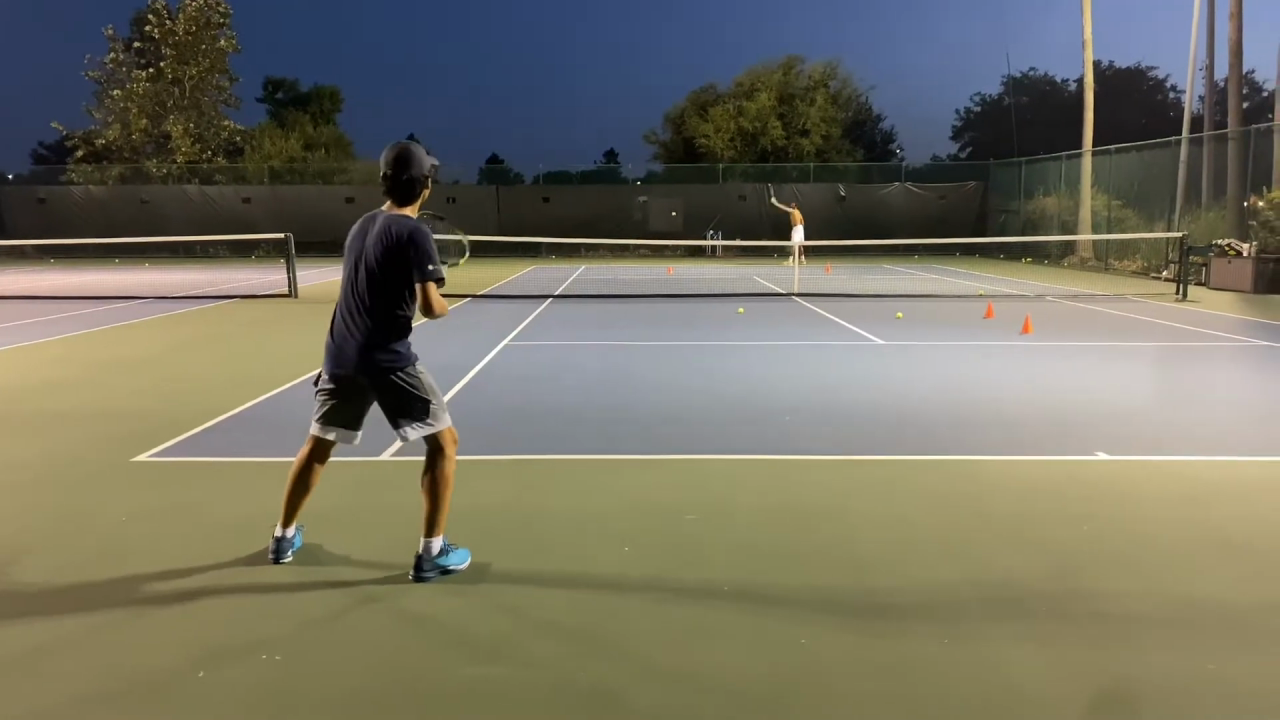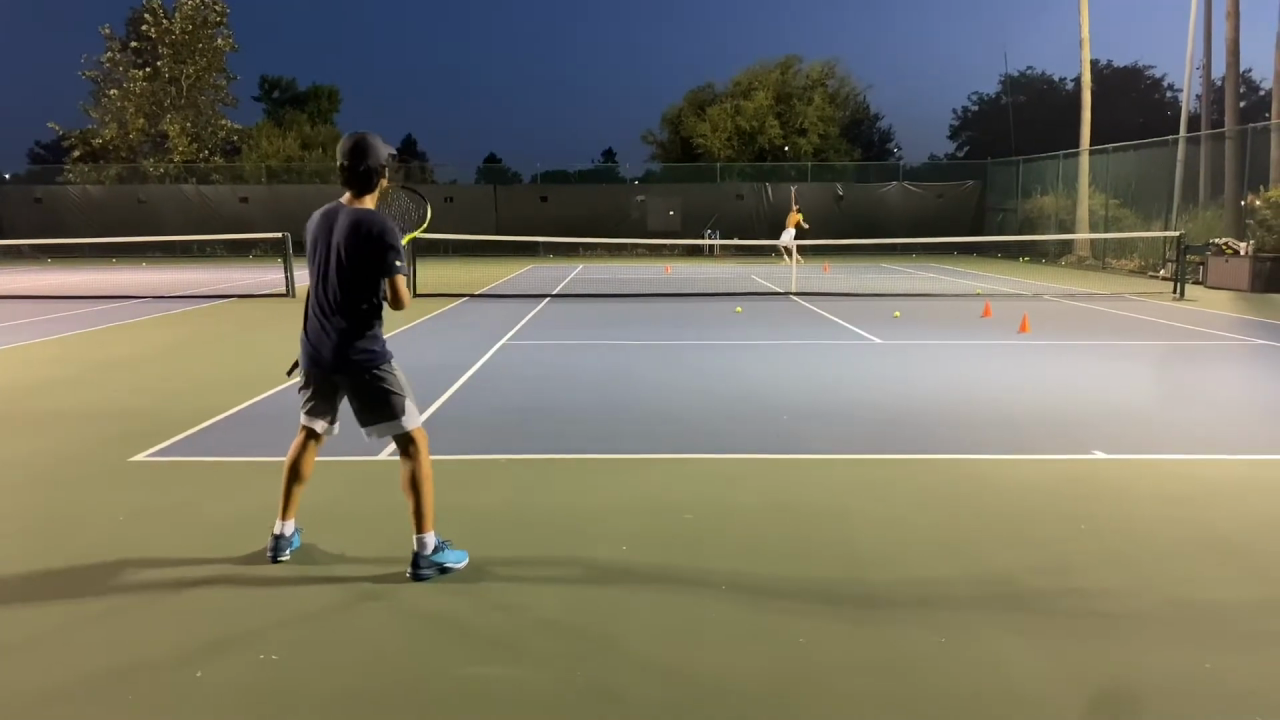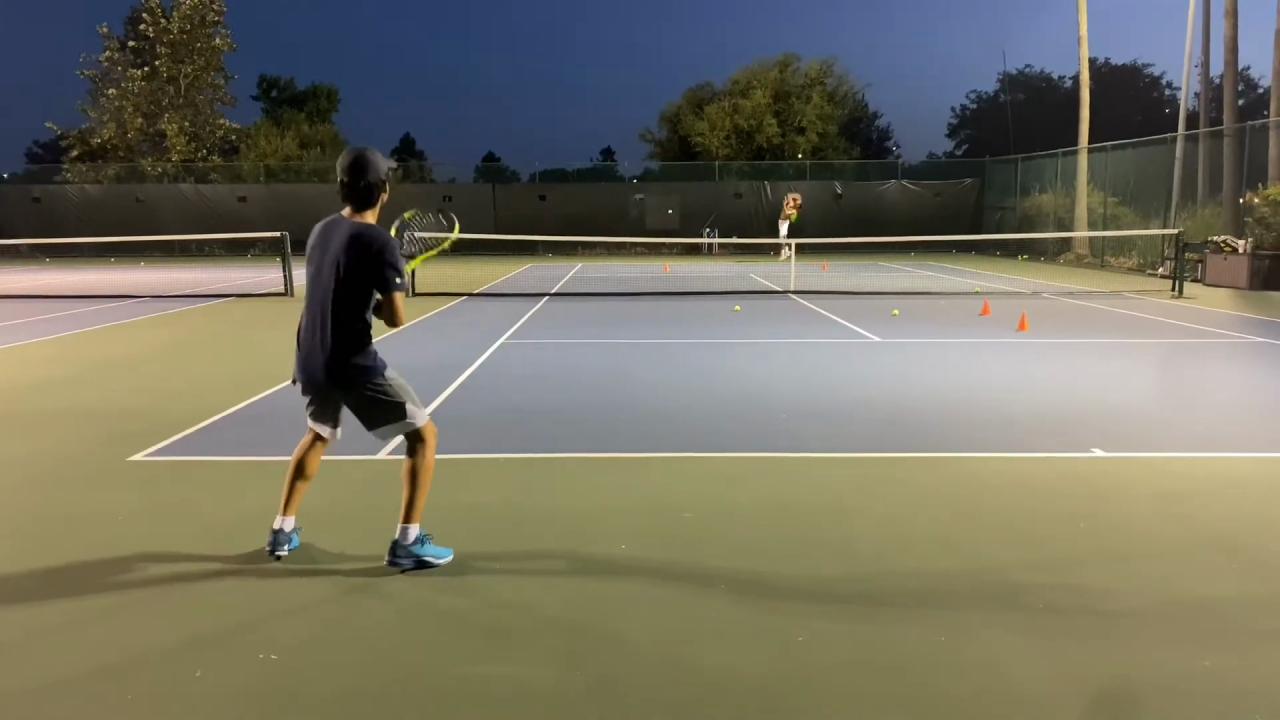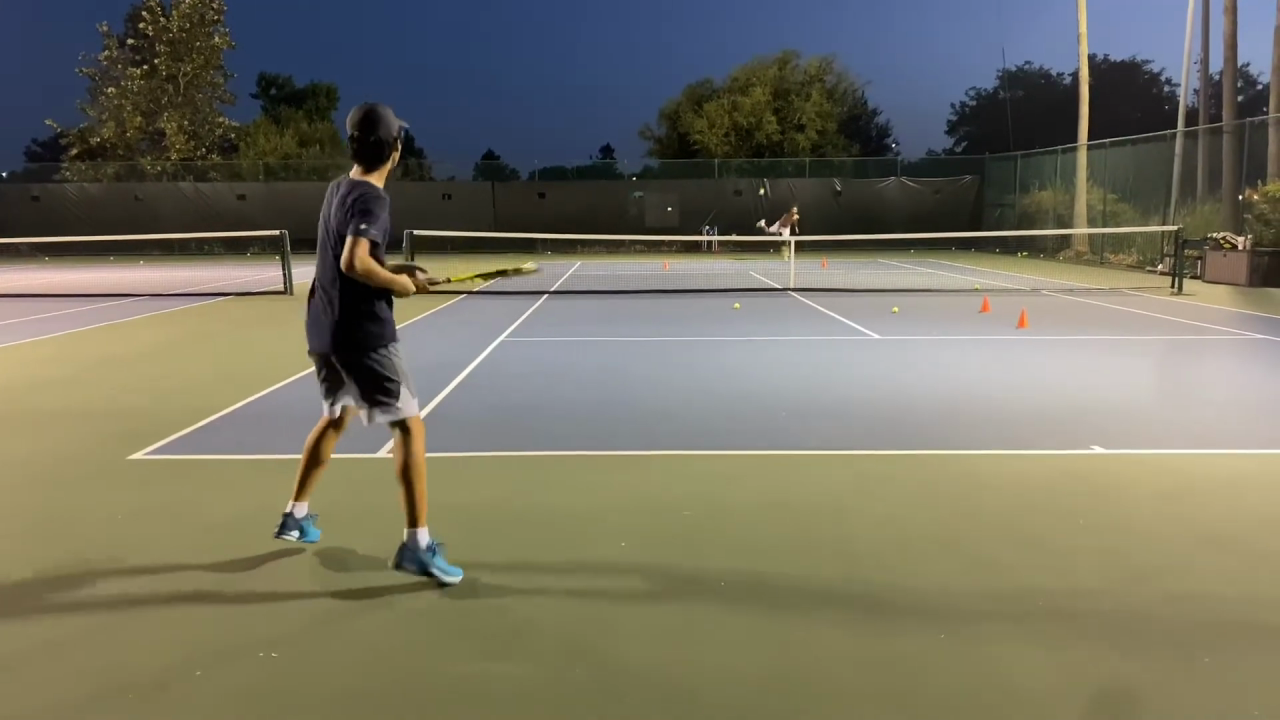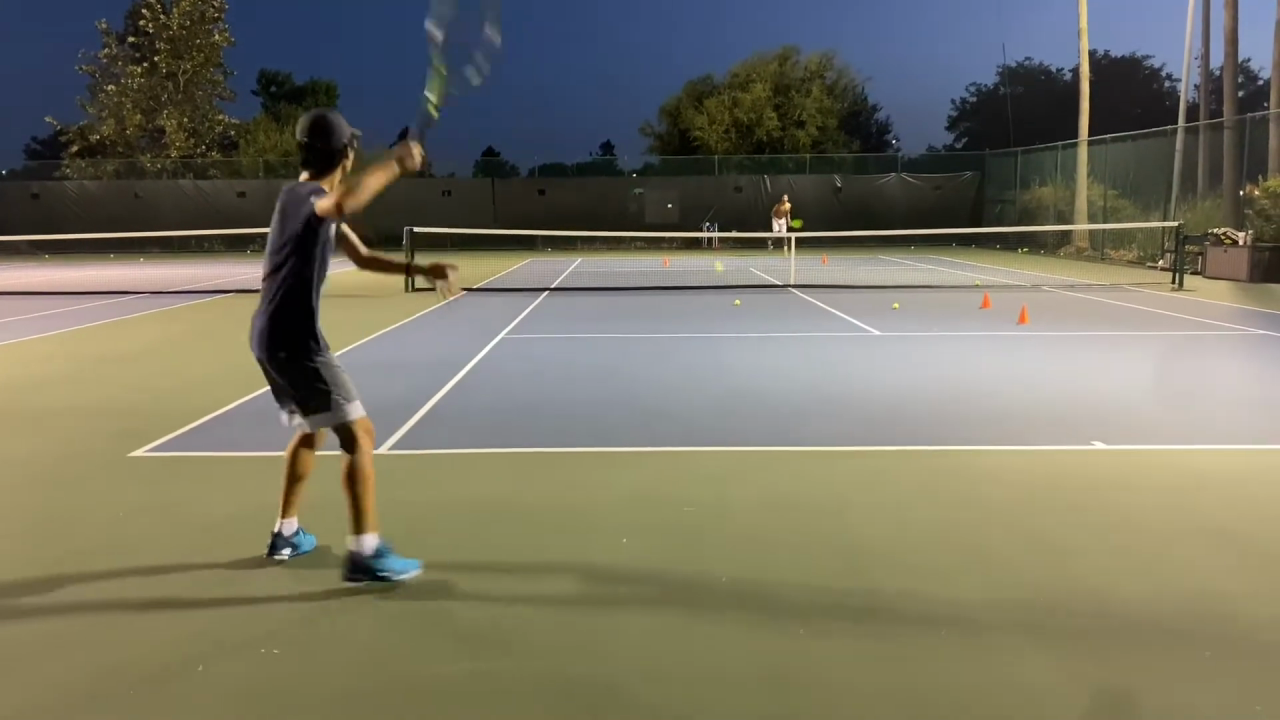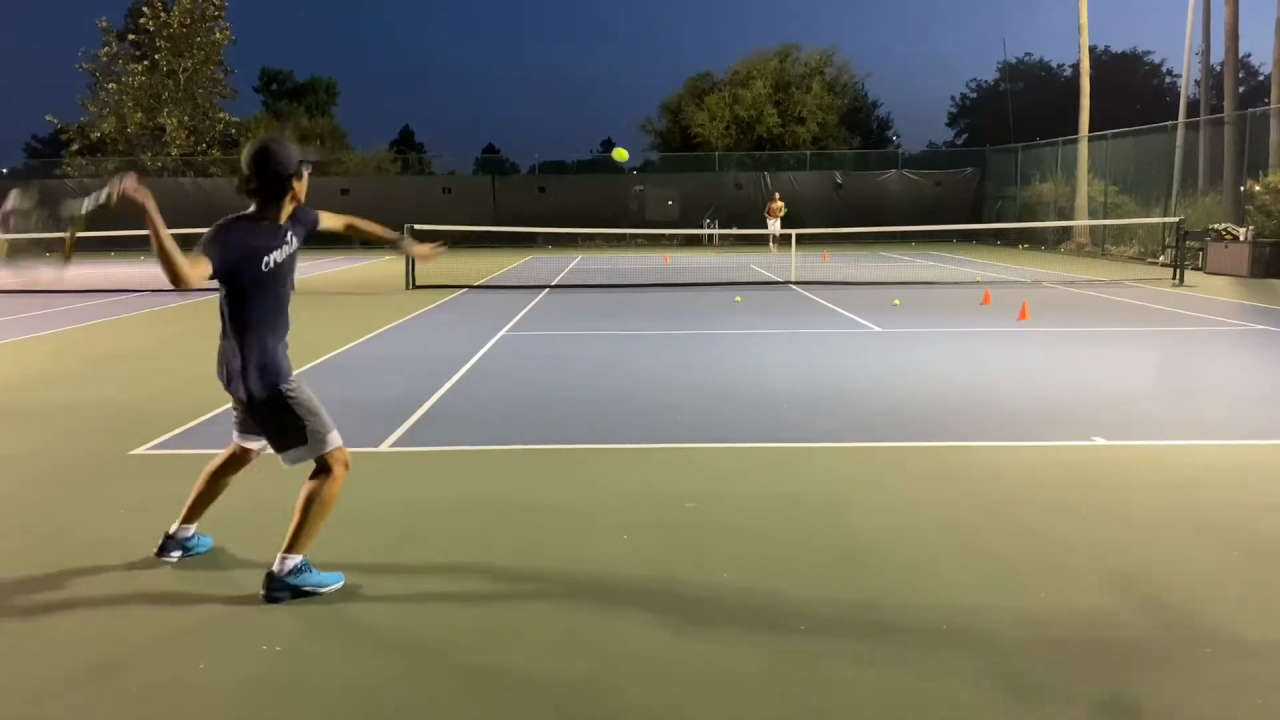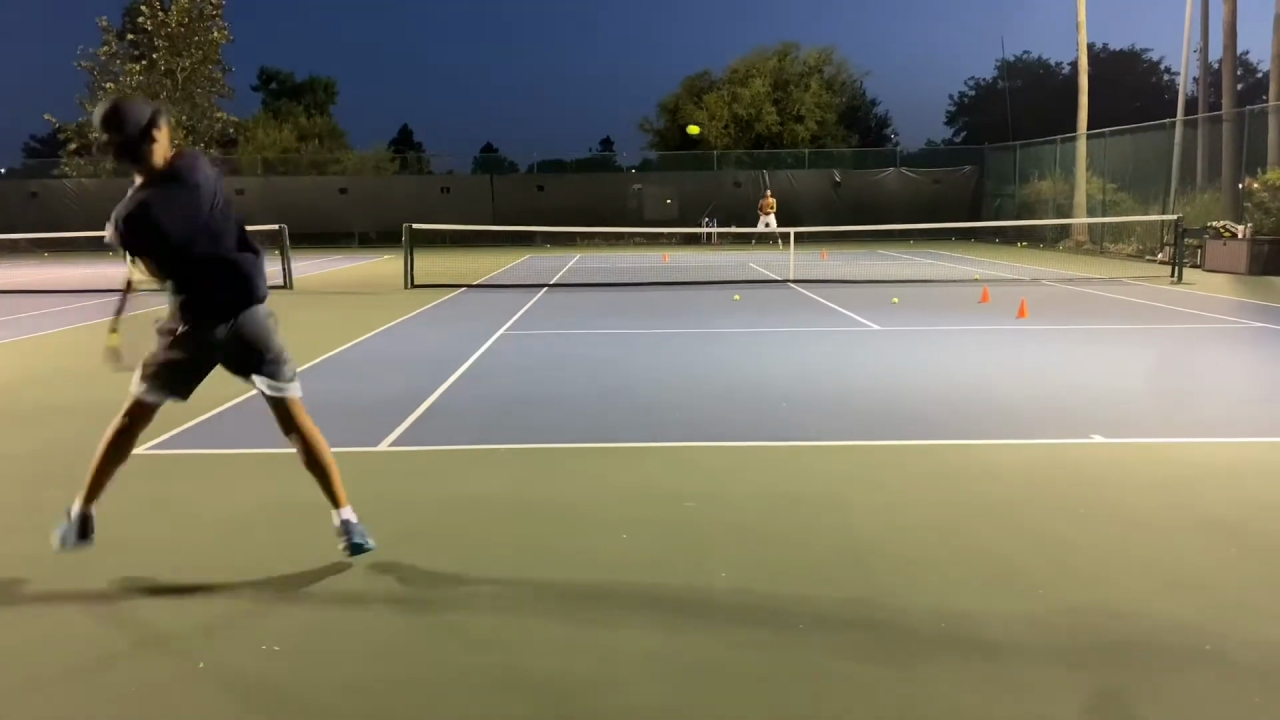
dt=0.4s
person 1, frame 1
left shoulder: (361, 226)
right shoulder: (414, 234)
right elbow: (430, 307)
left wrist: (422, 286)
right wrist: (443, 303)
left hip: (340, 354)
right hip: (388, 357)
left knee: (318, 444)
right knee: (443, 442)
left ankle: (283, 536)
right ankle: (432, 552)
person 1, frame 2
left shoulder: (317, 219)
right shoulder: (380, 228)
right elbow: (399, 301)
left hip: (316, 349)
right hip: (362, 352)
left knee: (310, 435)
right knee: (413, 442)
left ankle: (283, 534)
right ankle: (427, 550)
person 1, frame 3
left shoulder: (321, 231)
right shoulder: (380, 242)
right elbow: (395, 318)
left hip: (311, 360)
right hip: (354, 363)
left knee: (317, 436)
right knee: (423, 435)
left ankle: (282, 530)
right ankle: (408, 540)
person 1, frame 4
left shoulder: (337, 189)
right shoulder: (372, 198)
right elbow: (353, 263)
left wrist: (393, 275)
right wrist: (398, 284)
left hip: (324, 328)
right hip: (363, 334)
left knee: (335, 418)
right knee: (410, 429)
left ankle: (295, 516)
right ankle: (417, 544)
person 1, frame 5
left shoulder: (315, 202)
right shoulder: (302, 197)
left elbow: (363, 257)
right elbow: (344, 202)
left wrist: (421, 268)
right wrist: (394, 163)
left hip: (276, 339)
right hip: (293, 341)
left knee: (310, 432)
right knee: (359, 435)
left ankle: (286, 532)
right ankle: (365, 551)
person 1, frame 6
left shoulder: (293, 220)
right shoulder: (229, 235)
left elbow: (343, 222)
right elbow: (183, 276)
left wrist: (402, 242)
right wrist: (149, 206)
left hip: (266, 366)
right hip: (260, 373)
left knee: (243, 451)
right knee: (334, 463)
left ankle: (180, 536)
right ankle: (286, 571)
person 1, frame 7
left shoulder: (130, 218)
right shoulder: (196, 168)
left elbow: (156, 273)
left hip: (194, 323)
right hip: (246, 312)
left knee: (136, 412)
right knee: (293, 416)
left ankle: (82, 517)
right ankle: (348, 523)
